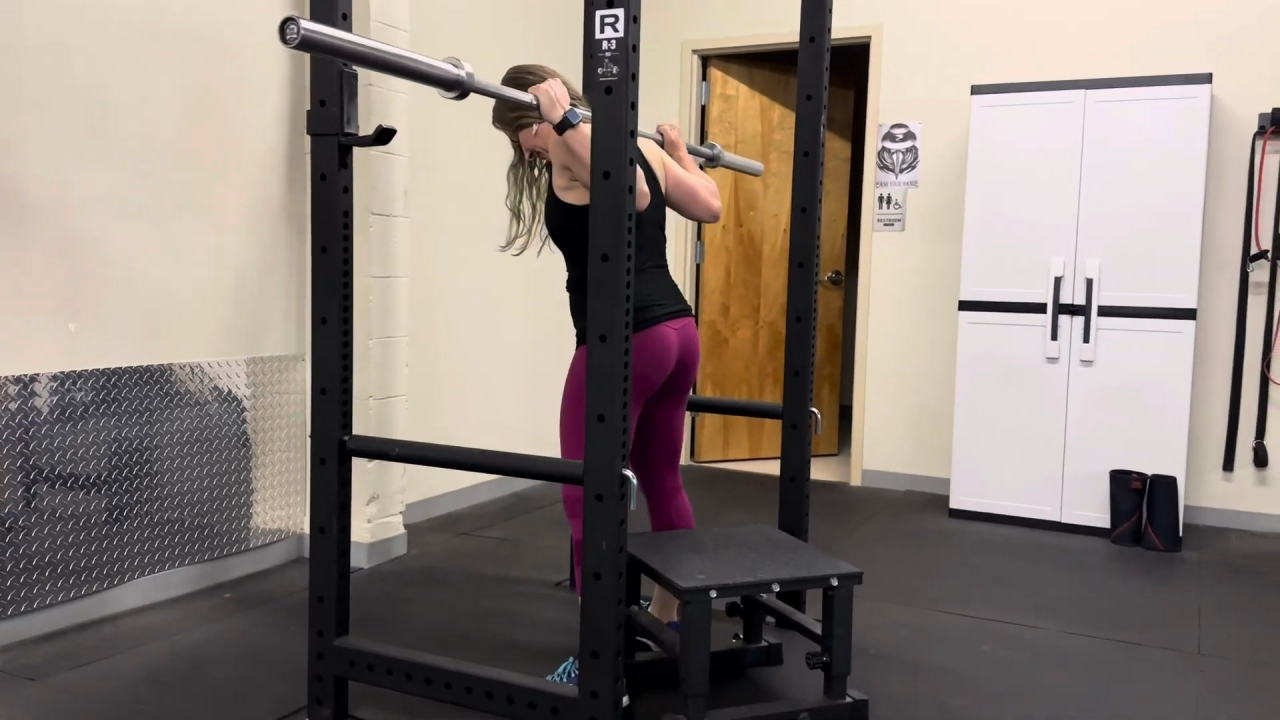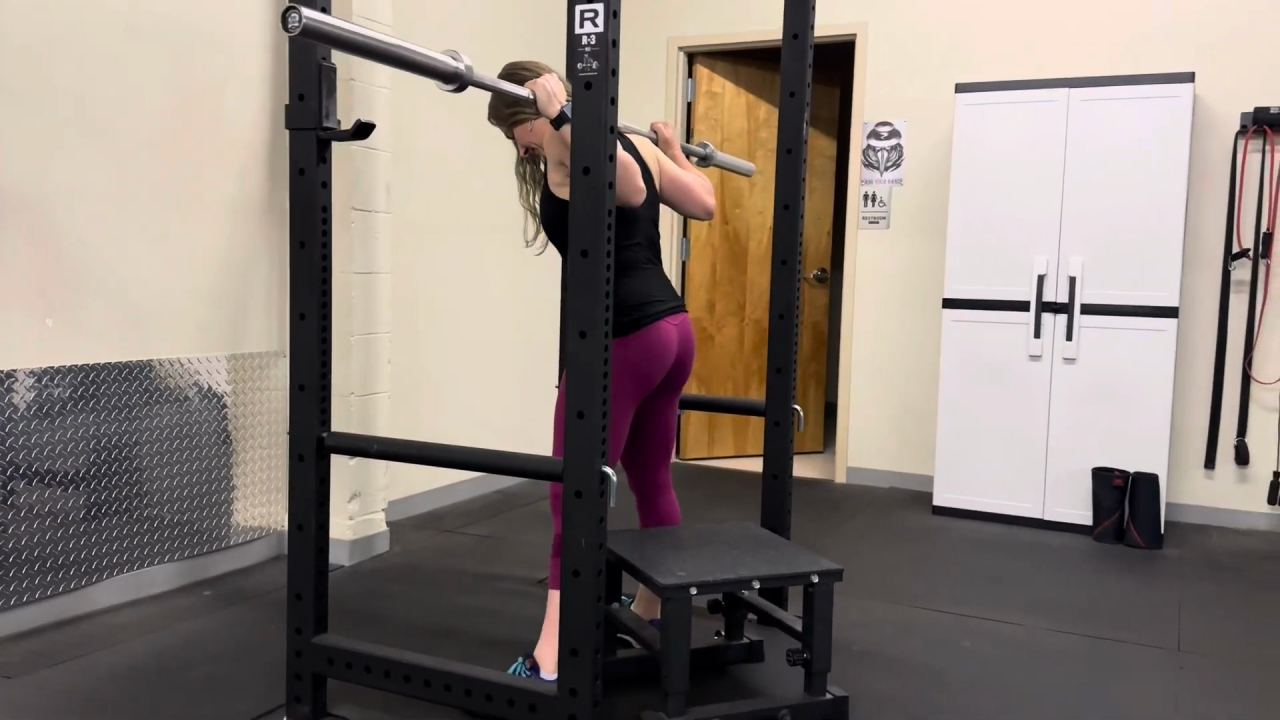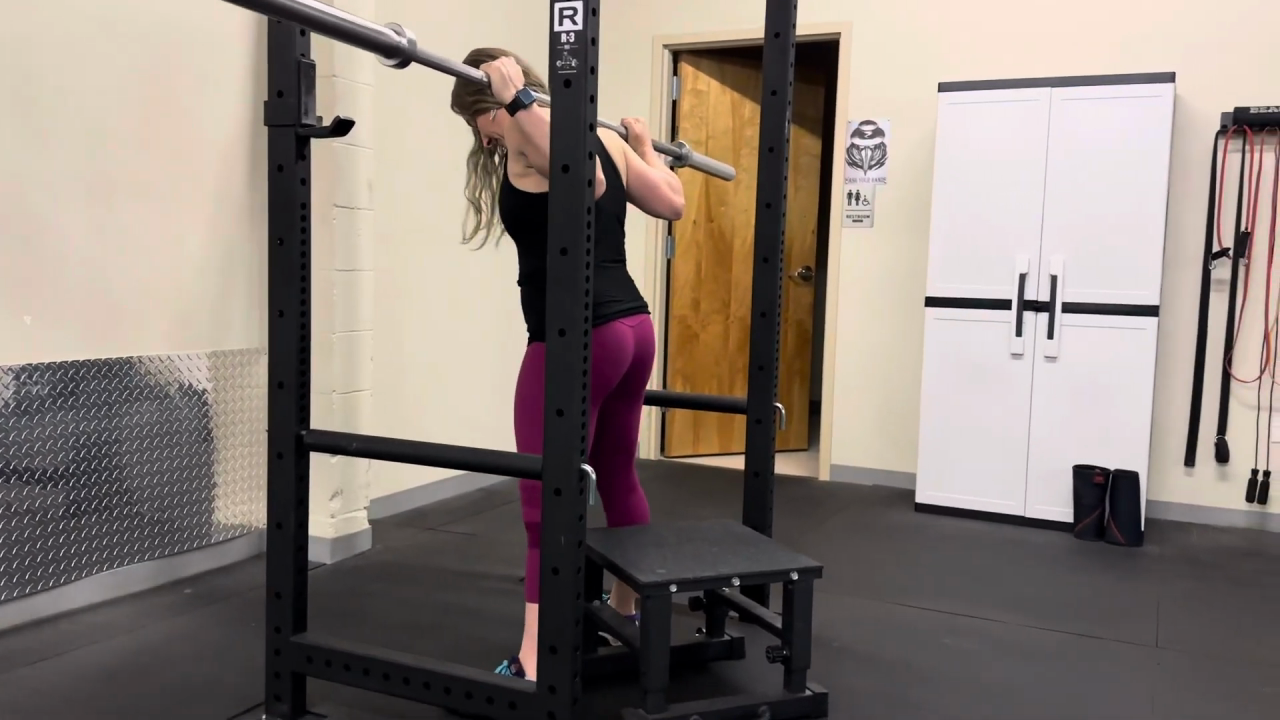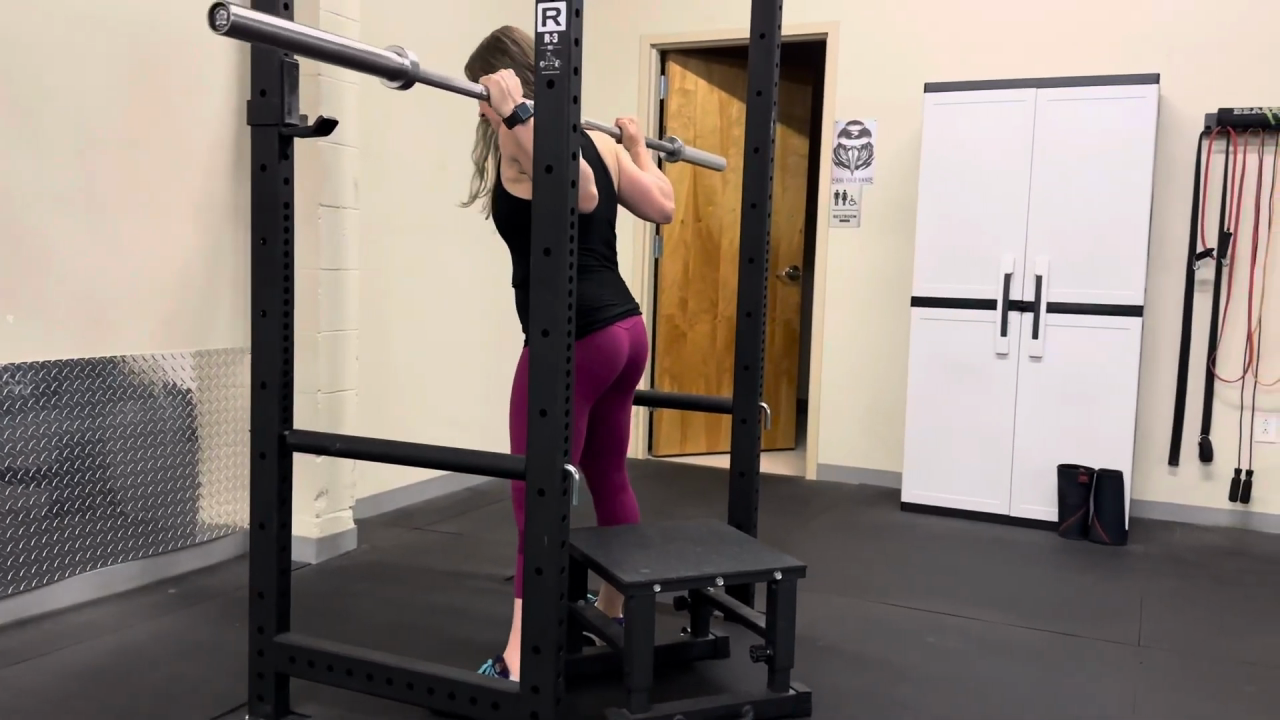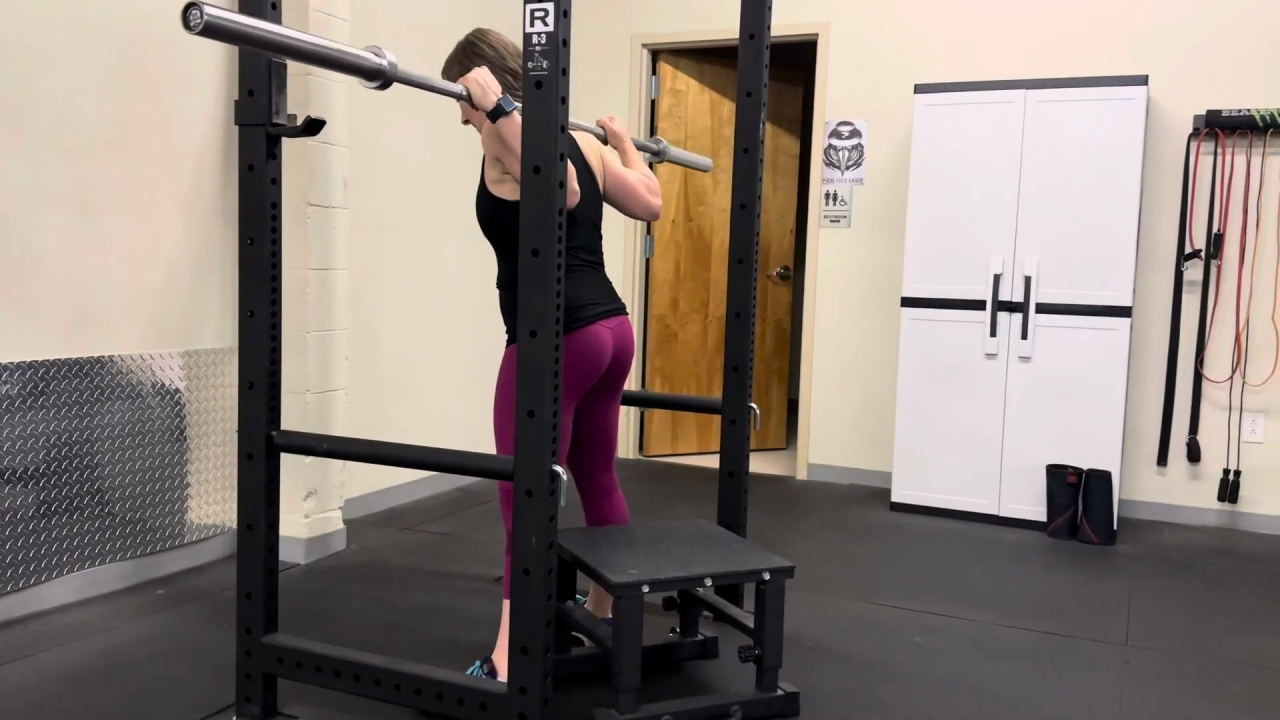
dt=0.4s
person 1, frame 1
left shoulder: (575, 148)
right shoulder: (640, 145)
left elbow: (626, 187)
right elbow: (709, 205)
left wrist: (565, 121)
right wrist: (679, 151)
left hip: (624, 343)
right hip: (677, 332)
left knee: (587, 499)
right knee: (663, 483)
right ankle: (670, 614)
person 1, frame 2
left shoulder: (569, 146)
right shoulder: (633, 141)
left elbow: (624, 185)
right elbow: (703, 203)
left wrist: (561, 116)
right wrist: (673, 149)
left hip: (619, 342)
right hip: (671, 331)
right knee: (651, 481)
left ankle: (551, 661)
right ankle: (653, 612)
person 1, frame 3
left shoulder: (528, 139)
right shoulder: (604, 138)
left elbow: (583, 178)
right elbow: (672, 202)
left wrist: (518, 102)
right wrist: (644, 146)
right hip: (633, 330)
left knee: (547, 501)
right knee: (619, 482)
left ankle: (534, 664)
right ankle: (628, 609)
person 1, frame 4
left shoulder: (522, 141)
right shoulder: (595, 139)
left elbow: (579, 196)
right elbow: (662, 206)
left wrist: (514, 114)
right wrist: (638, 146)
left hip: (573, 344)
right hip: (626, 331)
right knee: (610, 483)
left ankle: (520, 660)
right ankle: (616, 611)
person 1, frame 5
left shoulder: (505, 140)
right shoulder: (582, 139)
left elbow: (563, 189)
right elbow: (649, 203)
left wrist: (498, 109)
right wrist: (624, 143)
left hip: (555, 342)
right hip: (611, 330)
right knee: (598, 482)
left ankle: (508, 663)
right ankle: (604, 610)
